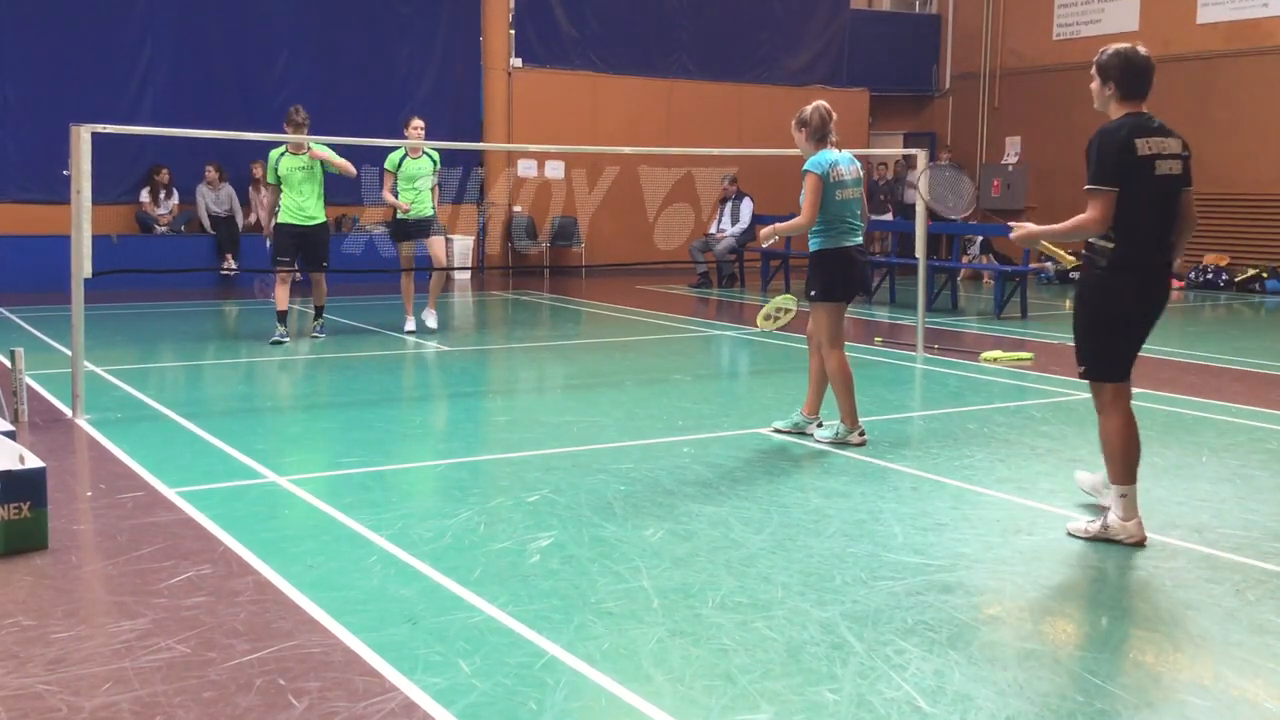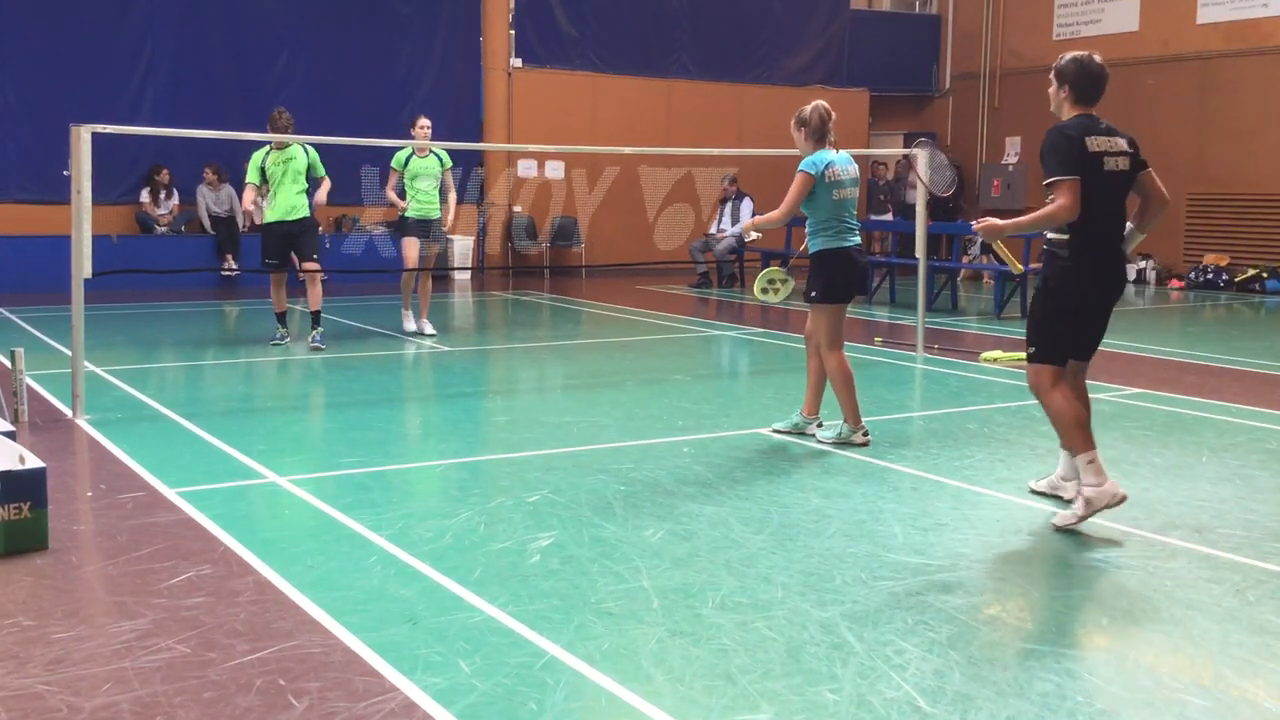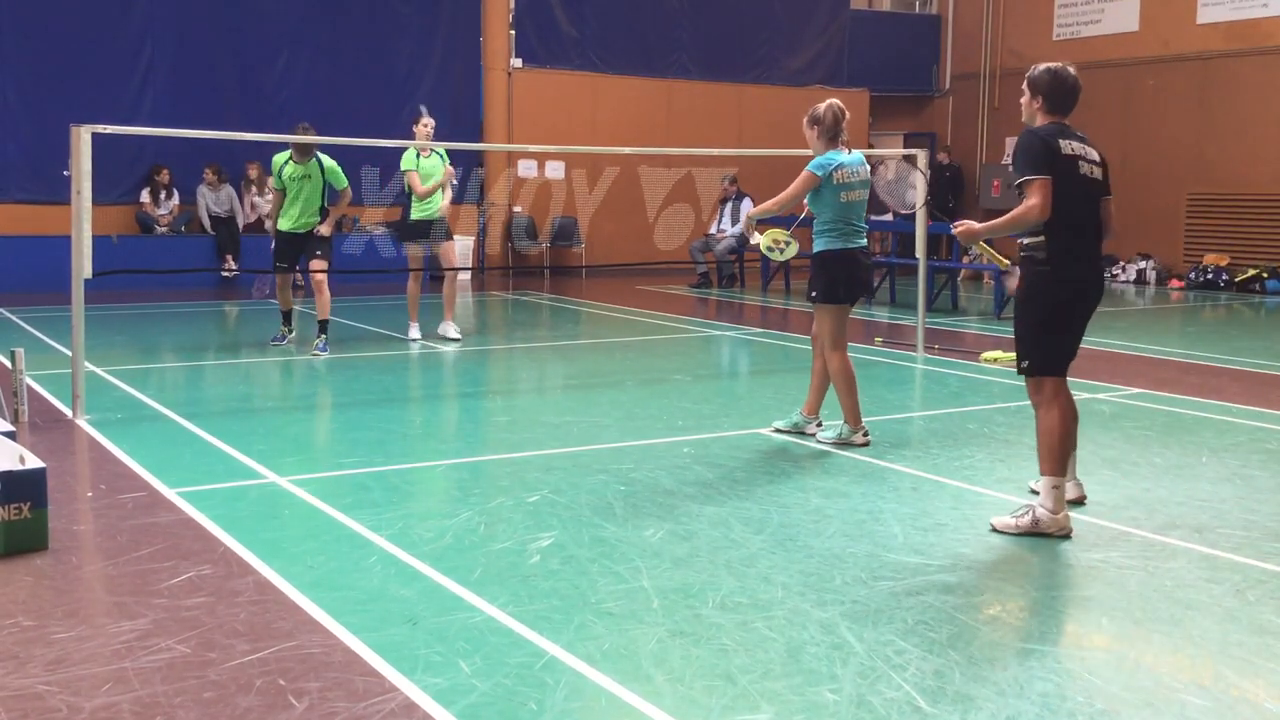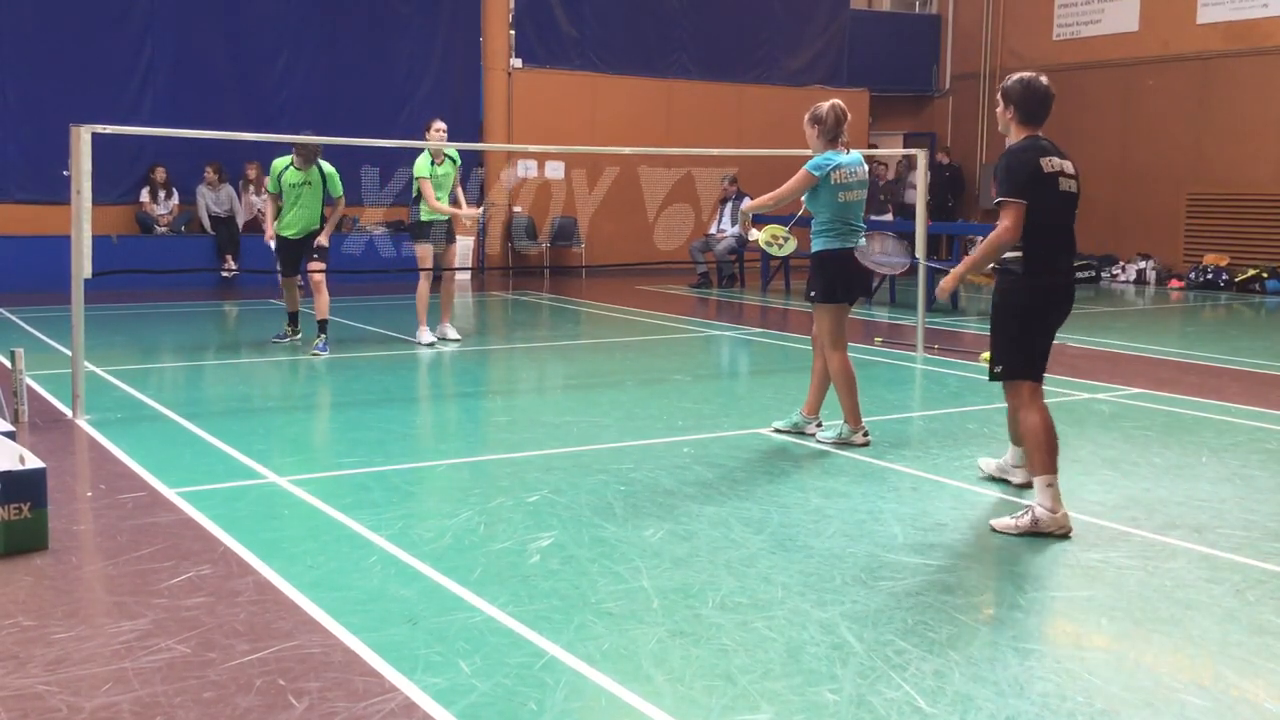
dt=0.5s
person 1, frame 1
left shoulder: (1110, 138)
right shoulder: (1173, 141)
left elbow: (1097, 221)
right elbow: (1186, 220)
left wrist: (1037, 233)
left hip: (1110, 283)
right hip: (1152, 283)
left knee: (1110, 395)
right knee: (1115, 386)
left ankle: (1124, 517)
right ankle: (1111, 481)
person 1, frame 2
left shoulder: (1063, 136)
right shoulder: (1119, 139)
left elbow: (1066, 208)
right elbow: (1158, 199)
left wrist: (1006, 227)
right wrist: (1127, 238)
left hip: (1070, 271)
right hip: (1107, 272)
left knee: (1045, 376)
right knee: (1072, 373)
left ankle: (1096, 482)
right ankle: (1069, 475)
person 1, frame 3
left shoulder: (1035, 140)
right shoulder: (1090, 150)
left elbow: (1037, 209)
right elbow: (1105, 223)
left wrist: (981, 230)
left hip: (1050, 278)
right hip: (1087, 277)
left knee: (1044, 389)
right knee: (1054, 381)
left ankle: (1050, 508)
right ankle: (1066, 480)
person 1, frame 4
left shoulder: (1016, 158)
right shoulder: (1062, 160)
left elbow: (1009, 231)
left wrist: (958, 272)
right wrist: (993, 266)
left hip: (1026, 288)
right hip: (1057, 285)
left knee: (1025, 394)
right knee: (1021, 378)
left ankle: (1049, 506)
right ankle: (1019, 462)
person 2, frame 1
left shoulder: (816, 164)
right shoulder: (850, 161)
left elbow: (807, 221)
right elbow: (862, 214)
left wrist: (774, 230)
left hip: (830, 259)
right hip: (853, 255)
left knee: (831, 346)
right knee: (816, 337)
left ankle: (851, 426)
right ankle: (809, 416)
person 2, frame 2
left shoulder: (813, 164)
right shoulder: (846, 160)
left elbow: (783, 214)
left wrist: (752, 222)
left hip: (830, 260)
right hip: (850, 255)
left knee: (830, 346)
right knee: (814, 337)
left ankle: (854, 426)
right ankle: (809, 416)
person 2, frame 3
left shoulder: (823, 164)
right shoulder: (859, 160)
left elbow: (780, 203)
left wrist: (751, 214)
left hip: (833, 260)
right hip: (855, 257)
left knee: (834, 347)
right knee: (821, 339)
left ankle: (854, 427)
right ankle: (809, 415)
person 2, frame 4
left shoulder: (821, 165)
right shoulder: (857, 161)
left elbow: (775, 199)
left wrist: (746, 207)
left hip: (831, 260)
right hip: (854, 258)
left knee: (833, 346)
right knee: (821, 339)
left ankle: (854, 427)
right ankle: (809, 415)
person 3, frame 1
left shoulder: (319, 151)
right shoulder: (276, 156)
left elbow: (352, 173)
right elbow: (273, 190)
left wrist: (327, 157)
right wrist: (268, 220)
left hip: (315, 223)
right hip: (286, 224)
left knee: (318, 276)
right knee: (283, 275)
left ankle: (319, 319)
right ankle: (281, 327)
person 3, frame 2
left shoulder: (307, 151)
right shoulder: (259, 157)
left elbow: (324, 180)
right elbow: (251, 187)
left wrist: (322, 193)
right wrist: (247, 204)
left hip: (304, 220)
right hip: (273, 223)
left knee: (312, 273)
right knee: (277, 278)
left ankle: (316, 328)
right ankle: (282, 328)
person 3, frame 3
left shoulder: (327, 165)
right shoulder: (279, 162)
left elbow: (346, 194)
right elbow: (278, 195)
left wrist: (329, 223)
right wrist: (273, 226)
left hip: (316, 229)
right hip: (286, 229)
left knee: (319, 279)
right knee: (282, 281)
left ankle: (322, 335)
right ankle: (286, 327)
person 3, frame 4
left shoulder: (327, 171)
right shoulder: (278, 166)
left elbow: (339, 203)
right elbow: (272, 198)
left wrist: (326, 233)
right wrist: (269, 226)
left hip: (314, 233)
right hip: (285, 234)
left knee: (317, 280)
right knee: (288, 282)
left ankle: (322, 336)
right ankle: (293, 327)
person 4, frame 1
left shoulder: (433, 156)
right shoulder: (394, 158)
right elbow: (386, 191)
right wrist: (398, 204)
left hip: (429, 217)
right hip: (404, 219)
left knee: (442, 265)
right knee: (407, 270)
left ankle: (430, 309)
right ankle: (409, 318)
person 4, frame 2
left shoulder: (442, 156)
right shoulder: (402, 157)
left elbow: (450, 189)
right elbow: (389, 189)
left wrist: (451, 213)
right wrist: (399, 203)
left hip: (434, 219)
right hip: (411, 218)
left knee: (426, 272)
right knee: (410, 267)
left ankle: (423, 319)
right ankle: (407, 311)
person 4, frame 3
left shoulder: (440, 154)
right shoulder: (409, 157)
left elbow: (447, 188)
right elbow: (420, 193)
left wrist: (445, 202)
right wrist: (441, 180)
left hip: (438, 220)
right hip: (415, 221)
left knee: (452, 269)
right knee: (416, 274)
left ankle: (447, 323)
right ankle: (413, 325)
person 4, frame 4
left shoulder: (454, 156)
right shoulder: (422, 163)
left elbow: (457, 186)
right elbow: (431, 203)
left wrist: (464, 207)
right wrist: (462, 214)
left hip: (444, 219)
right hip: (423, 220)
left knee: (449, 274)
right knee: (426, 273)
left ankle: (445, 325)
right ankle: (422, 329)
